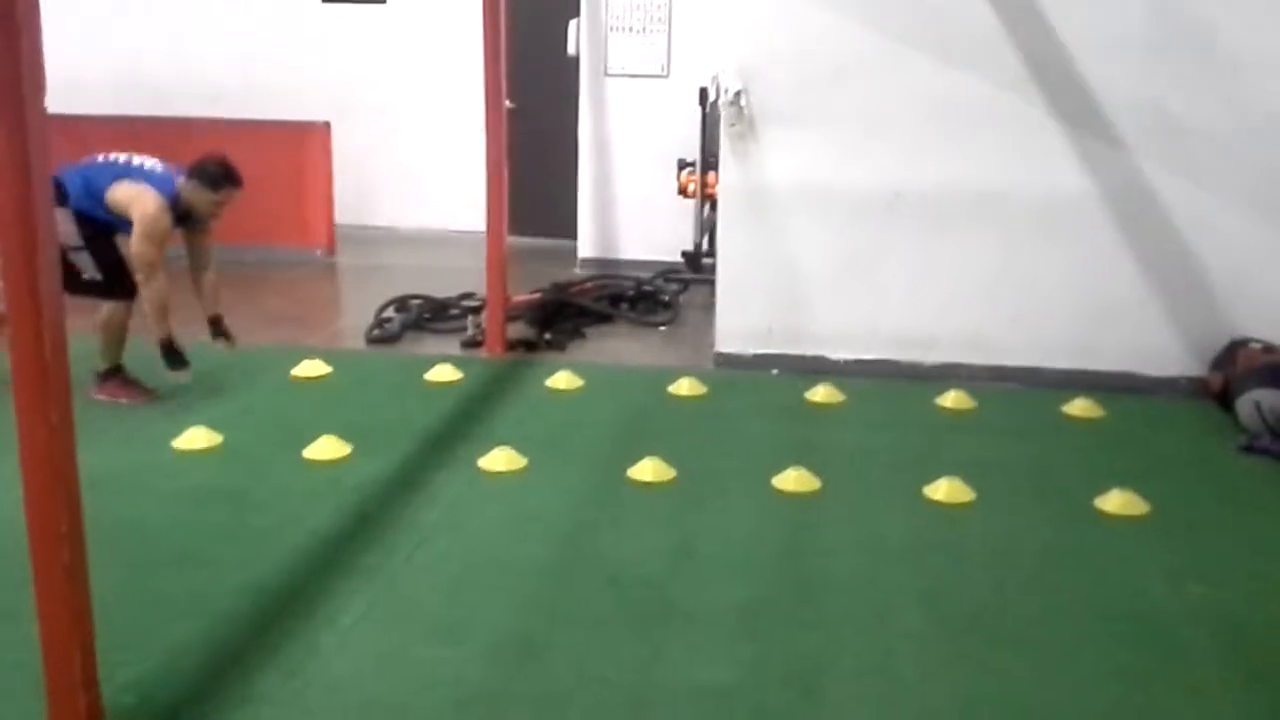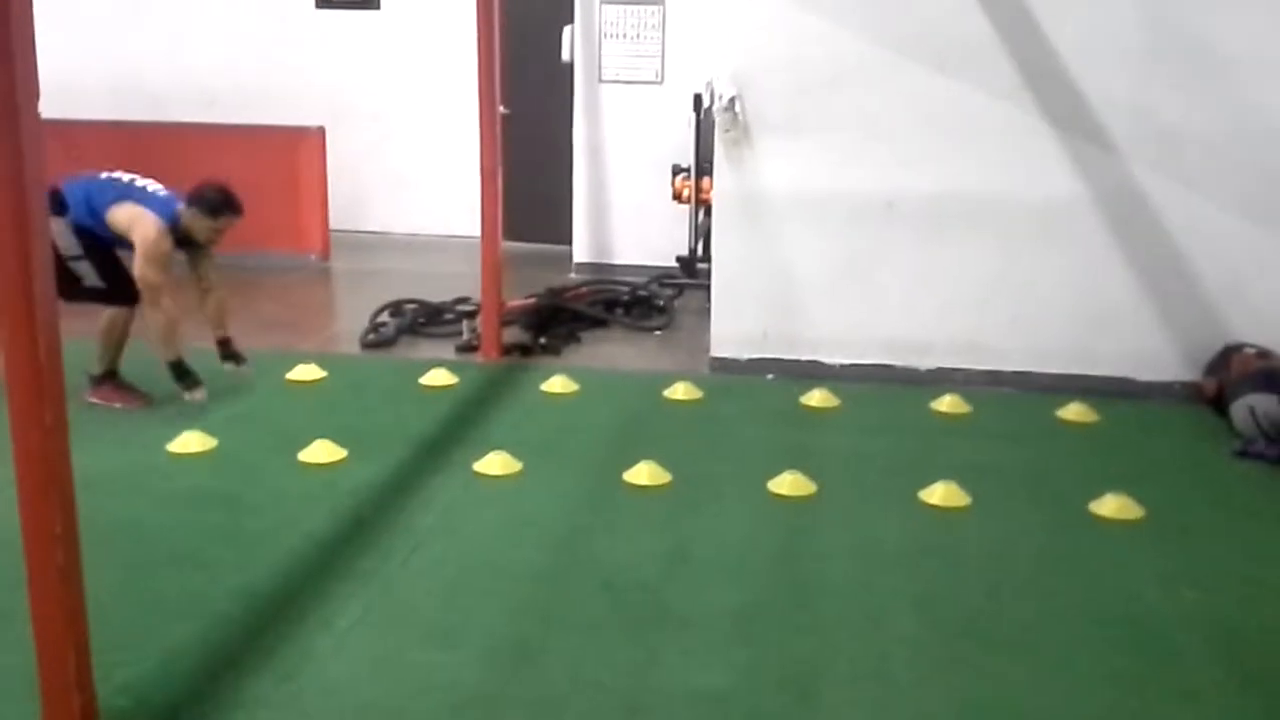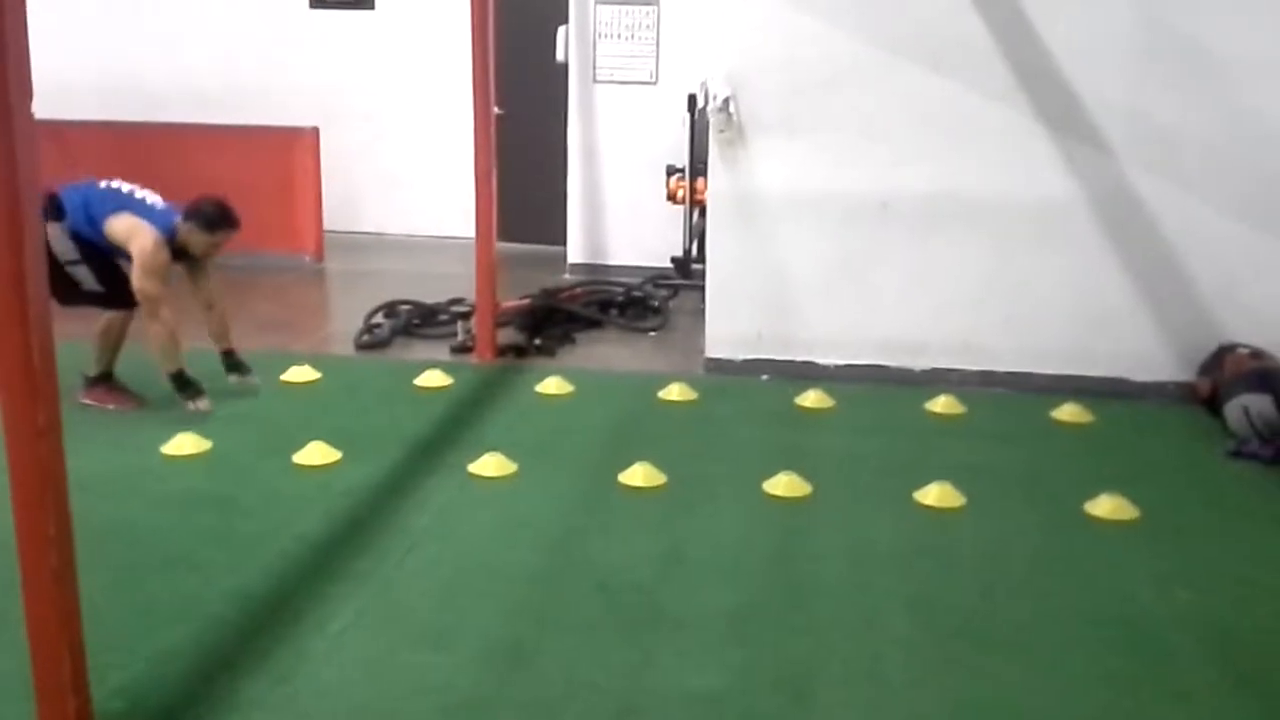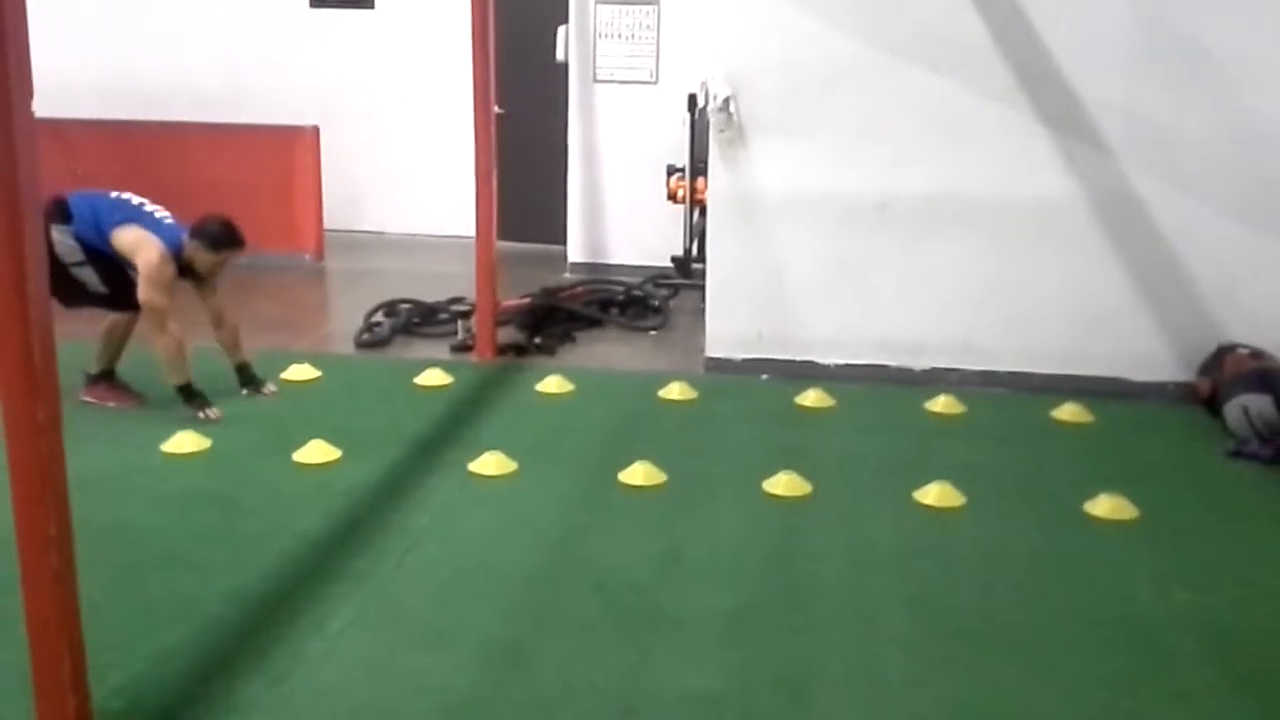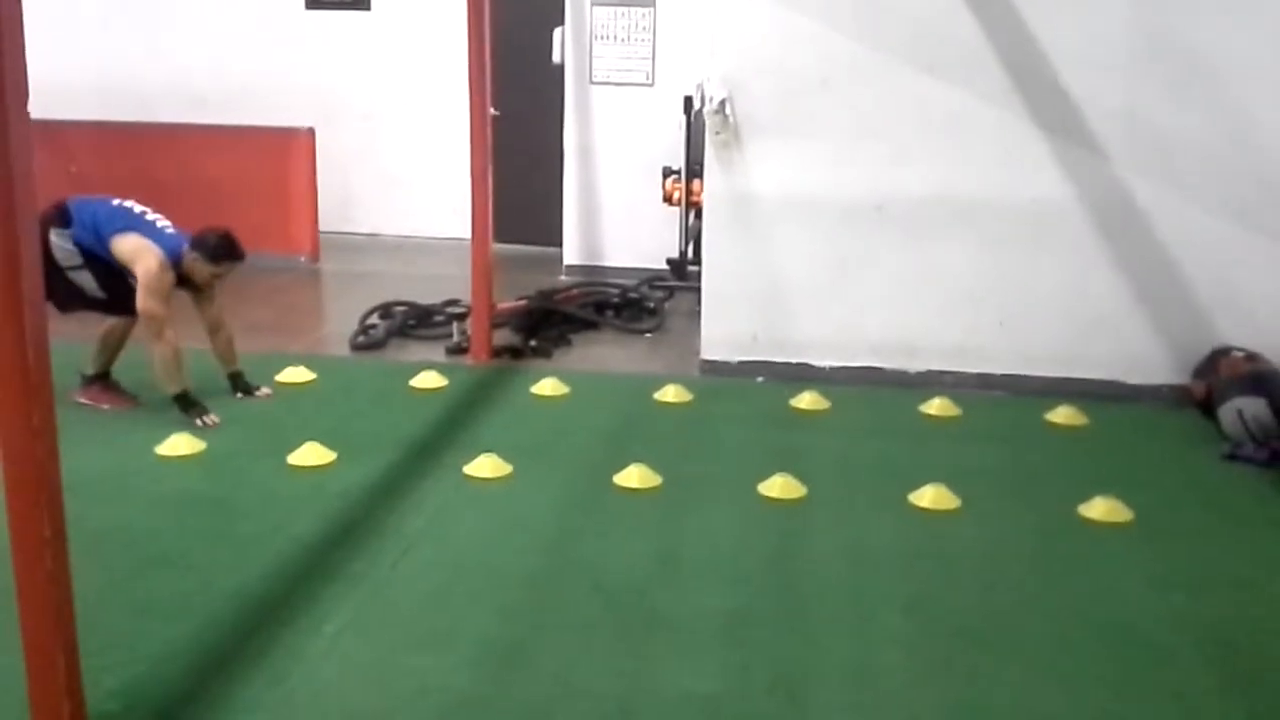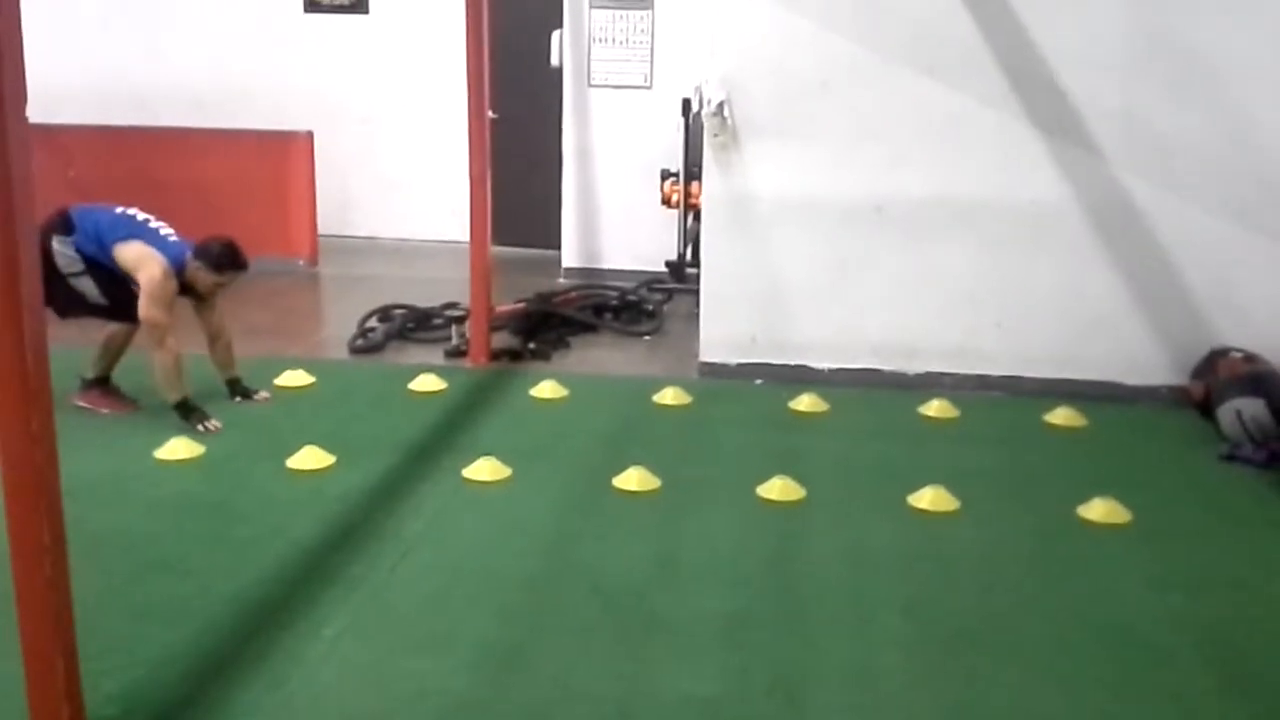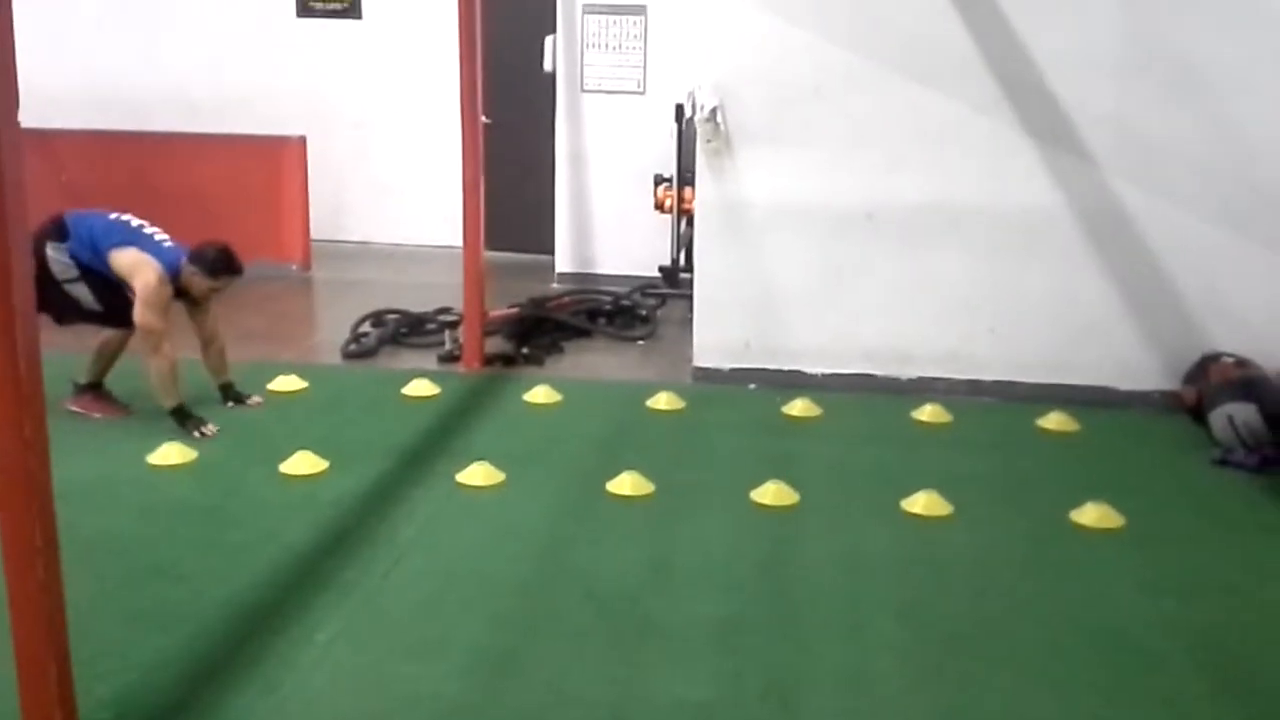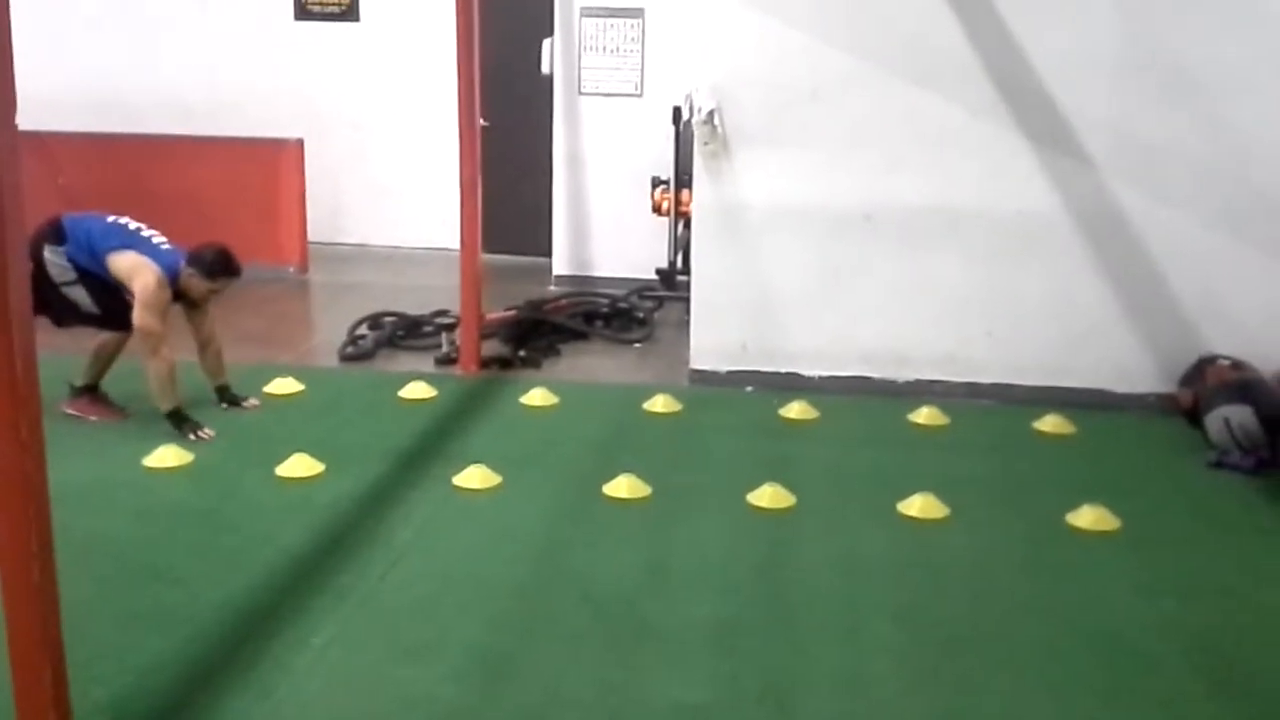
dt=0.1s
person 1, frame 1
left shoulder: (195, 199)
right shoulder: (155, 209)
left elbow: (202, 266)
right elbow: (150, 279)
left wrist: (215, 321)
right wrist: (167, 344)
left hip: (81, 201)
right hip: (60, 203)
right knee: (120, 290)
right ankle: (108, 378)
person 1, frame 2
left shoulder: (193, 224)
right shoulder: (155, 232)
left elbow: (208, 289)
right elbow: (157, 304)
left wrist: (225, 345)
right wrist: (178, 366)
left hip: (84, 215)
right hip: (59, 214)
right knee: (123, 297)
right ankle: (103, 382)
person 1, frame 3
left shoulder: (190, 235)
right shoulder: (152, 245)
left elbow: (210, 303)
right elbow: (156, 316)
left wrist: (229, 357)
right wrist: (179, 378)
left hip: (81, 218)
right hip: (57, 218)
right knee: (121, 301)
right ankle: (98, 383)
person 1, frame 4
left shoulder: (198, 252)
right shoulder: (157, 259)
left elbow: (220, 318)
right elbow: (161, 329)
left wrist: (244, 370)
right wrist: (187, 392)
left hip: (88, 222)
right hip: (62, 224)
right knee: (128, 304)
right ankle: (99, 381)
person 1, frame 5
left shoulder: (196, 261)
right shoulder: (156, 267)
left elbow: (217, 327)
right elbow: (160, 338)
left wrist: (237, 379)
right wrist: (184, 400)
left hip: (86, 226)
right hip: (62, 229)
right knee: (125, 309)
right ankle: (94, 383)
person 1, frame 6
left shoulder: (199, 268)
right shoulder: (159, 275)
left elbow: (217, 334)
right elbow: (161, 345)
left wrist: (235, 383)
right wrist: (184, 407)
left hip: (90, 235)
right hip: (64, 237)
right knee: (127, 314)
right ankle: (94, 388)
person 1, frame 7
left shoulder: (192, 274)
right shoulder: (154, 281)
left elbow: (210, 339)
right elbow: (157, 351)
left wrist: (227, 388)
right wrist: (180, 413)
left hip: (85, 239)
right hip: (58, 243)
right knee: (122, 320)
right ankle: (87, 392)
person 1, frame 8
left shoulder: (191, 275)
right shoulder: (154, 283)
left elbow: (207, 341)
right elbow: (156, 354)
left wrist: (223, 391)
right wrist: (176, 417)
left hip: (82, 241)
right hip: (56, 246)
right knee: (119, 323)
right ankle: (83, 395)
